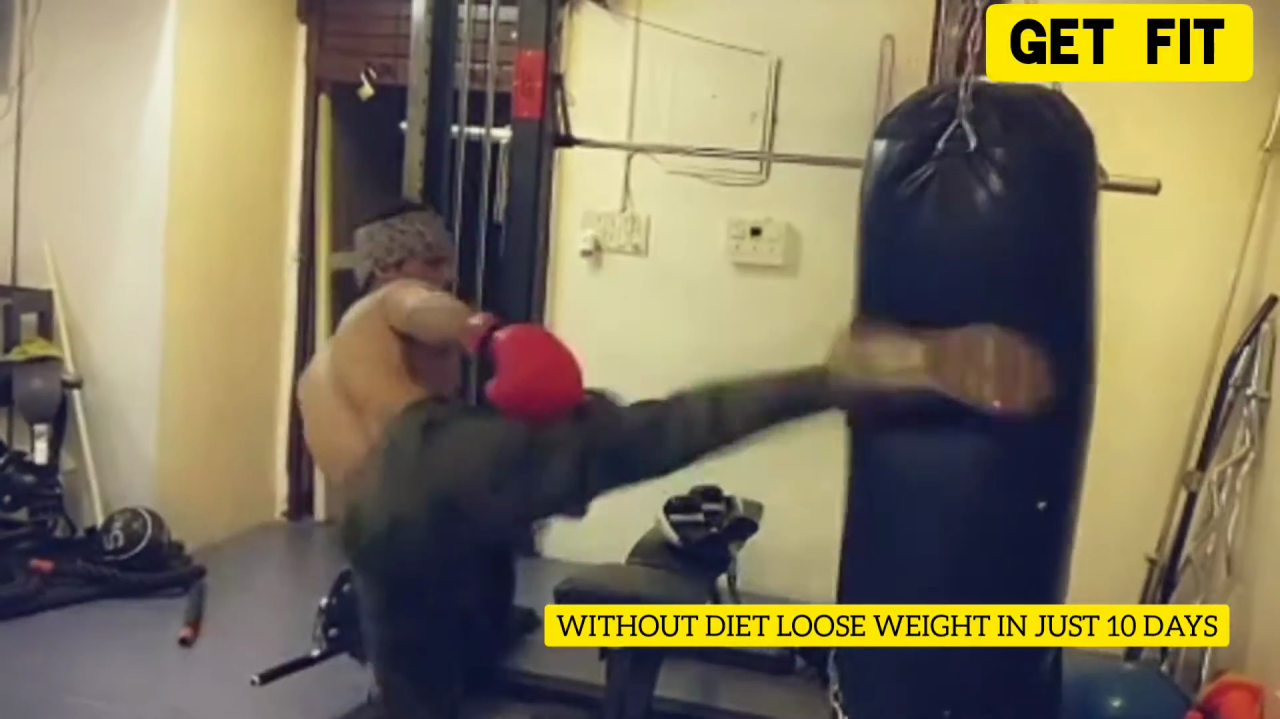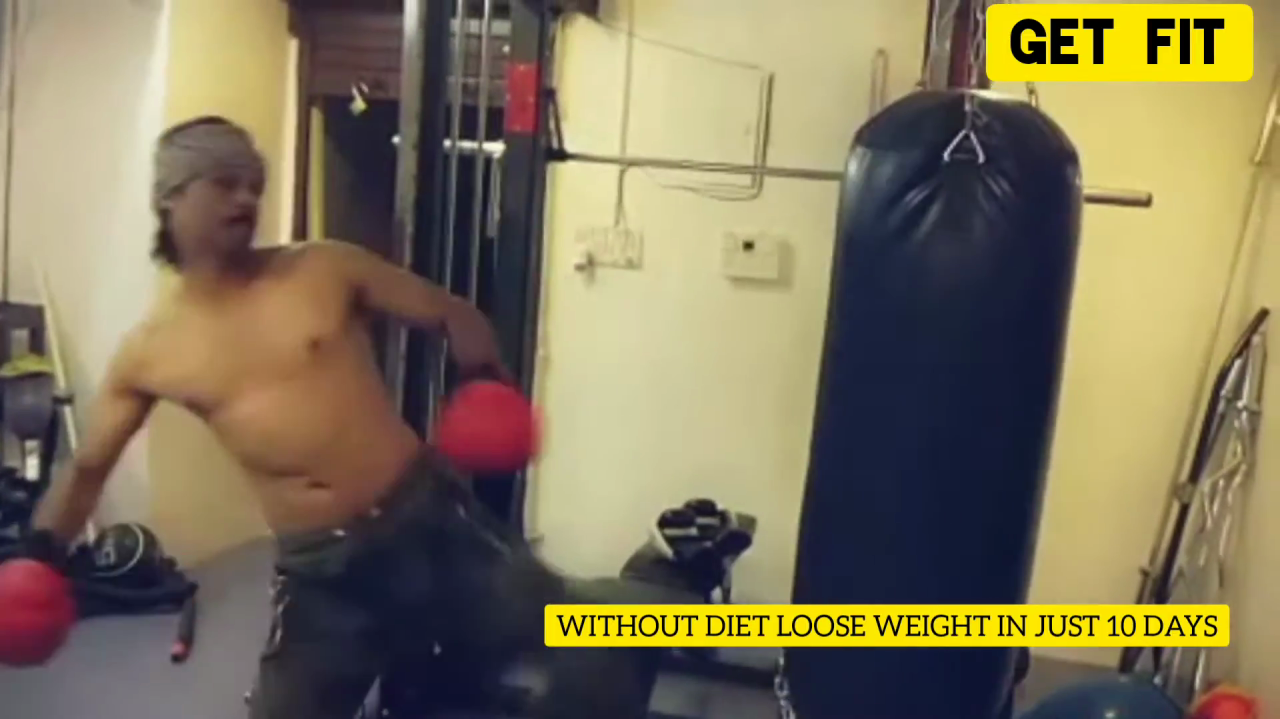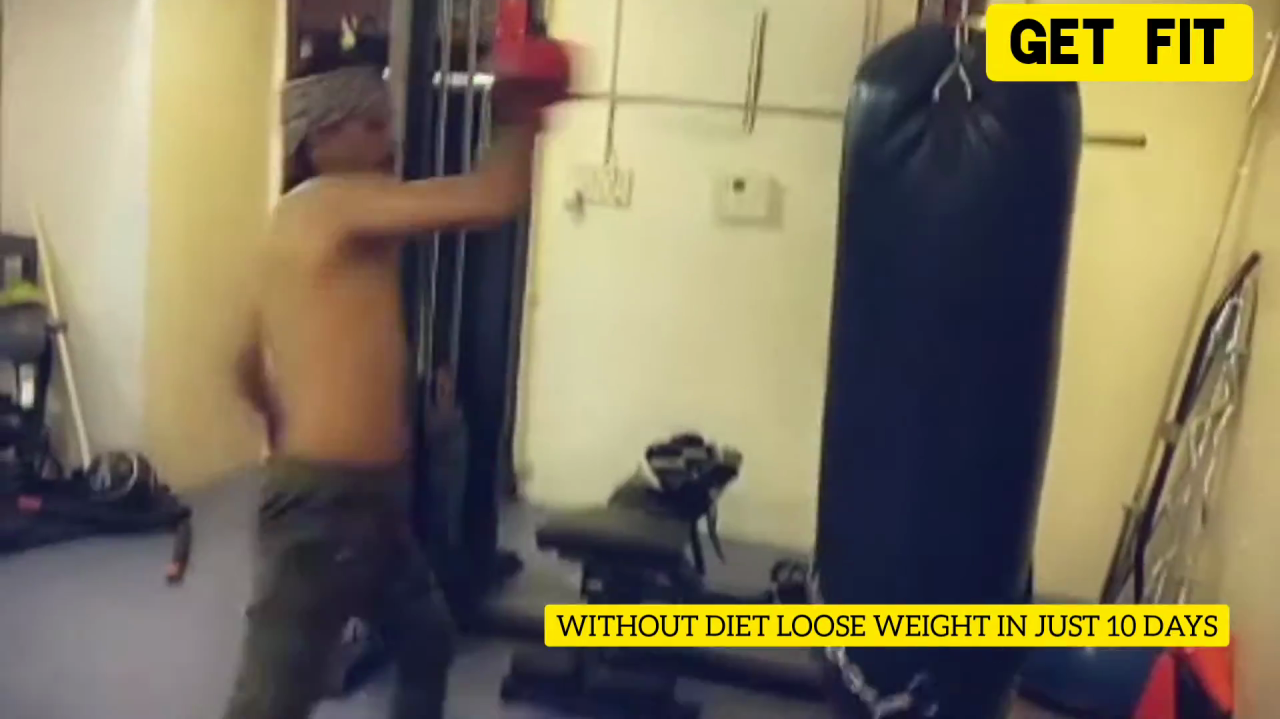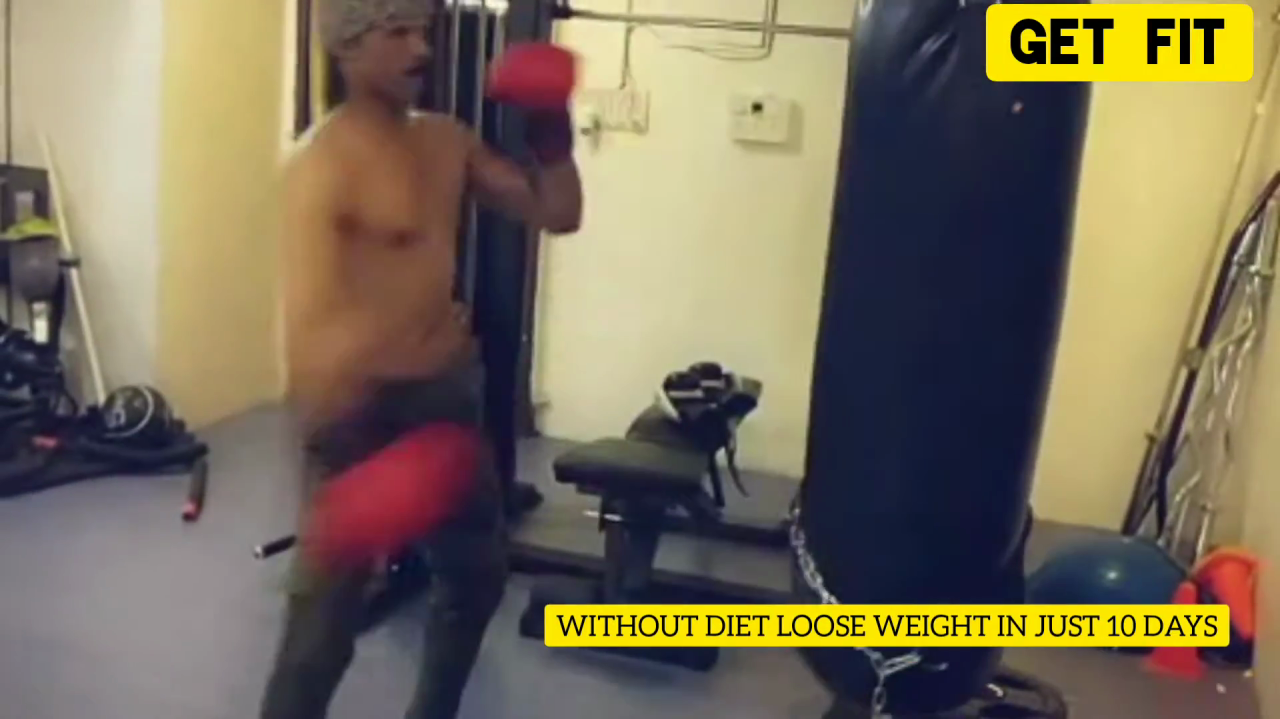
dt=0.7s
person 1, frame 1
left shoulder: (318, 376)
right shoulder: (393, 303)
right elbow: (431, 313)
right wrist: (484, 336)
left hip: (375, 524)
right hip: (429, 457)
right knee: (663, 427)
right ankle: (868, 370)
person 1, frame 2
left shoulder: (323, 267)
right shoulder: (148, 353)
left elbow: (451, 313)
right elbow: (86, 468)
left wrist: (486, 378)
right wrist: (42, 549)
left hip: (427, 513)
right hip: (322, 572)
left knee: (607, 655)
person 1, frame 3
left shoulder: (319, 238)
right shoulder: (331, 204)
left elbow: (253, 374)
right elbow: (488, 200)
right wrist: (517, 114)
left hip: (340, 498)
right hip: (329, 511)
left knee: (428, 640)
person 1, frame 4
left shoulder: (445, 138)
right shoulder: (323, 166)
left elbow: (559, 215)
right elbow: (310, 326)
left wrist: (552, 134)
right wrist: (345, 455)
left hip: (452, 394)
right hip: (362, 408)
left knee: (477, 576)
right knee: (323, 618)
